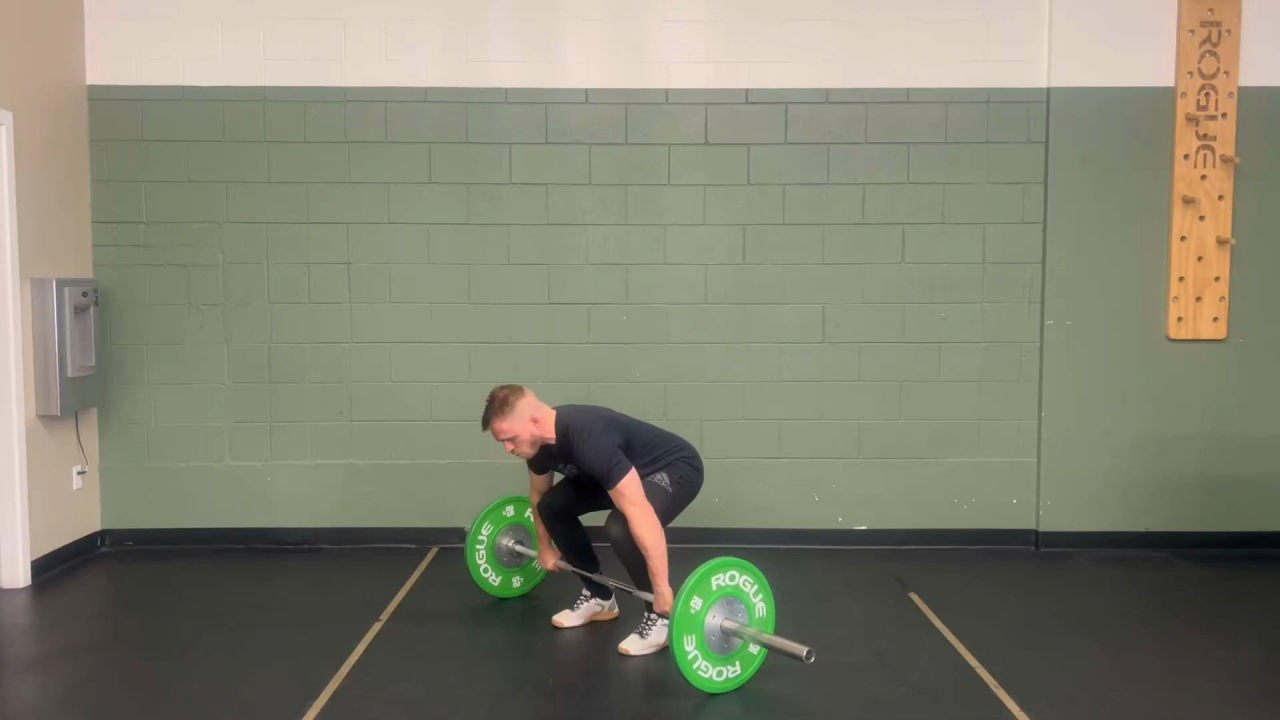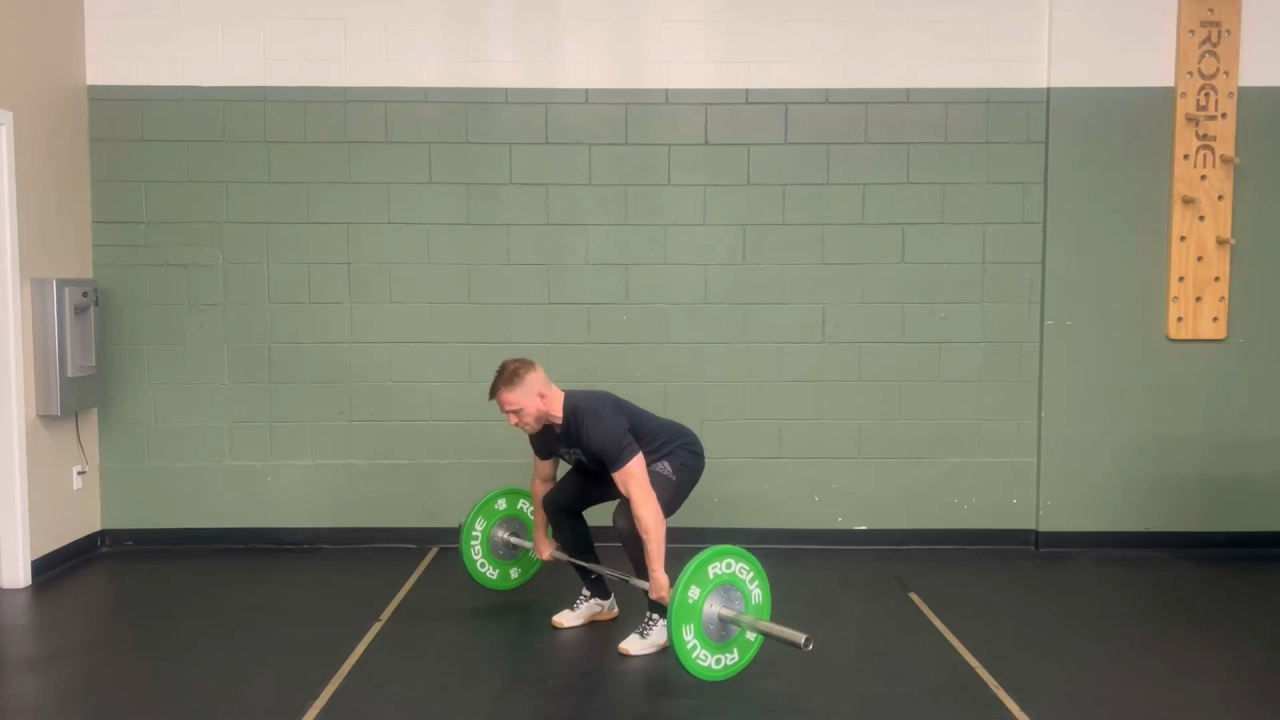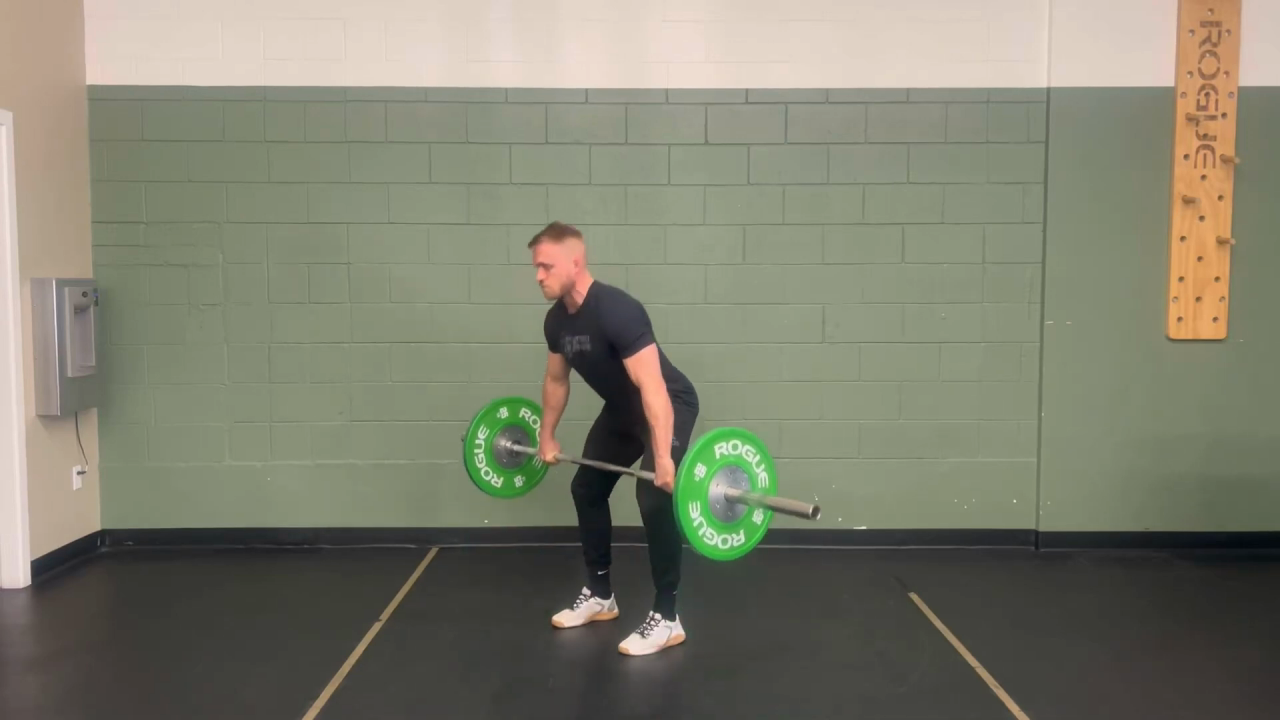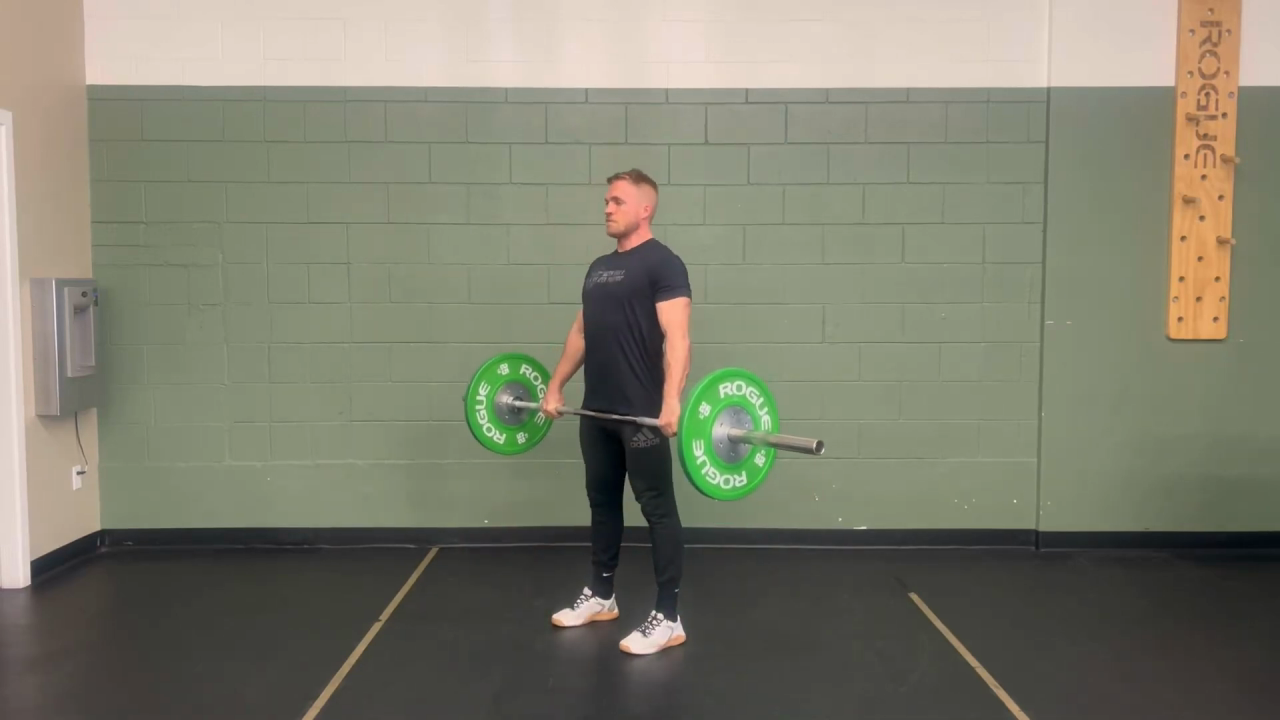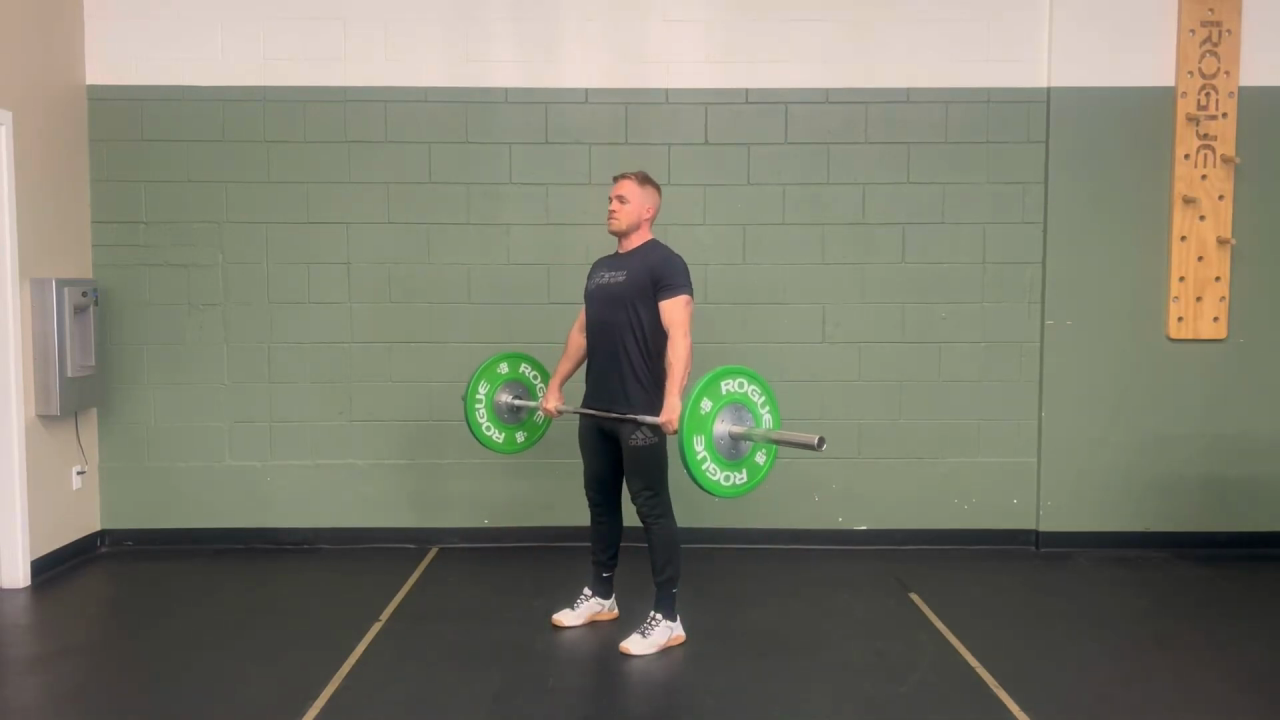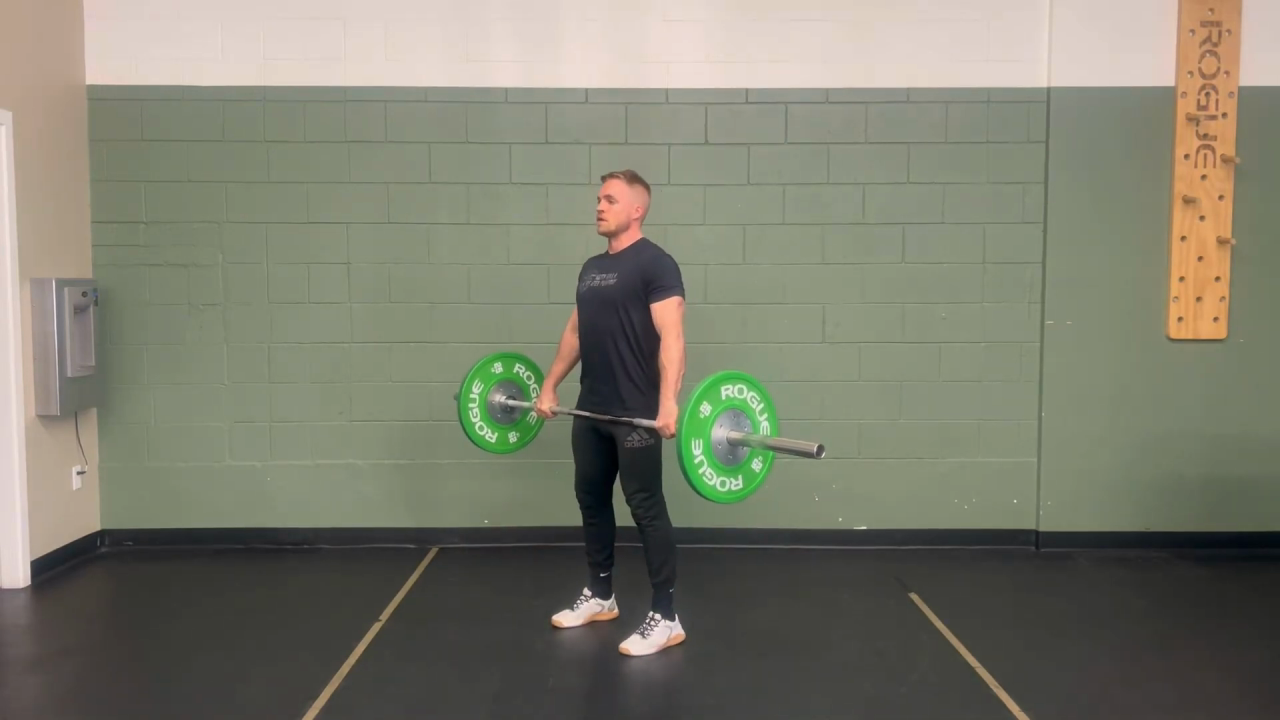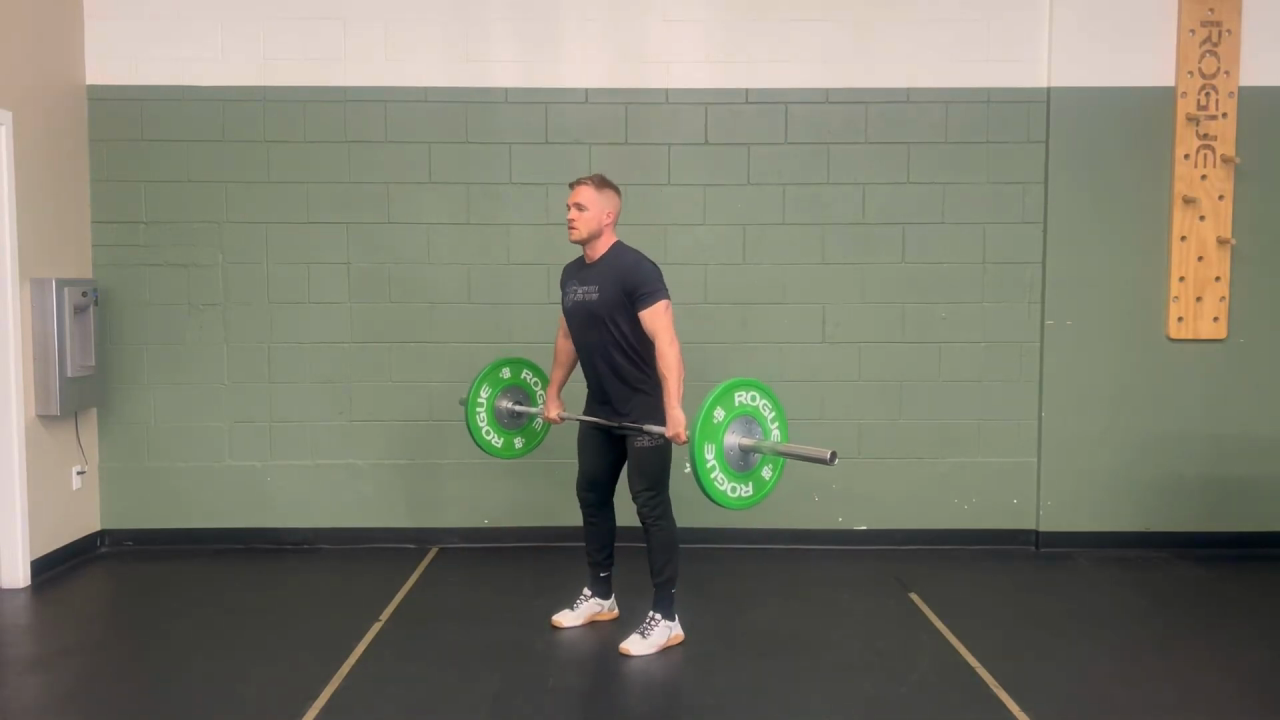
dt=0.4s
person 1, frame 1
left shoulder: (589, 439)
right shoulder: (538, 442)
left elbow: (640, 514)
right elbow: (539, 494)
left wrist: (662, 587)
right wrist: (544, 547)
left hip: (675, 468)
left knee: (620, 528)
right knee: (552, 507)
left ankle: (660, 617)
right ankle: (599, 597)
person 1, frame 2
left shoulder: (597, 422)
right shoulder: (543, 428)
left elbow: (642, 498)
right elbow: (543, 481)
left wrist: (658, 574)
right wrist: (541, 537)
left hip: (676, 456)
left knee: (627, 520)
right knee: (557, 502)
left ankle: (661, 617)
right ankle: (599, 597)
person 1, frame 3
left shoulder: (618, 312)
right shoulder: (557, 320)
left elbow: (653, 388)
right elbow: (556, 380)
left wrist: (663, 462)
right wrist: (546, 436)
left hip: (671, 406)
right hip: (619, 411)
left knee: (654, 502)
right knee: (586, 489)
left ankle: (667, 618)
right ankle: (599, 595)
person 1, frame 4
left shoulder: (662, 263)
right shoulder: (599, 267)
left elbow: (677, 337)
right elbow: (581, 332)
left wrist: (672, 402)
right wrist: (554, 387)
left hip: (641, 412)
right hip: (596, 408)
left knee: (657, 507)
right knee: (602, 501)
left ankle: (668, 618)
right ankle: (600, 595)
person 1, frame 5
left shoulder: (664, 264)
right shoulder: (601, 268)
left elbow: (678, 335)
right elbow: (582, 331)
left wrist: (672, 399)
right wrist: (555, 385)
left hip: (641, 411)
right hip: (596, 408)
left knee: (652, 508)
right knee: (601, 501)
left ankle: (666, 618)
right ankle: (600, 595)
person 1, frame 6
left shoulder: (654, 264)
right shoulder: (591, 268)
left elbow: (671, 337)
right elbow: (574, 332)
left wrist: (668, 402)
right wrist: (549, 386)
left hip: (636, 412)
right hip: (591, 409)
left knee: (646, 507)
right knee: (591, 499)
left ankle: (665, 618)
right ankle: (600, 595)
person 1, frame 7
left shoulder: (634, 269)
right shoulder: (571, 274)
left elbow: (665, 341)
right elbow: (567, 337)
left wrist: (673, 409)
right wrist: (552, 393)
left hip: (644, 409)
right hip: (601, 408)
left knee: (650, 505)
right knee: (591, 495)
left ankle: (665, 618)
right ankle: (599, 596)
